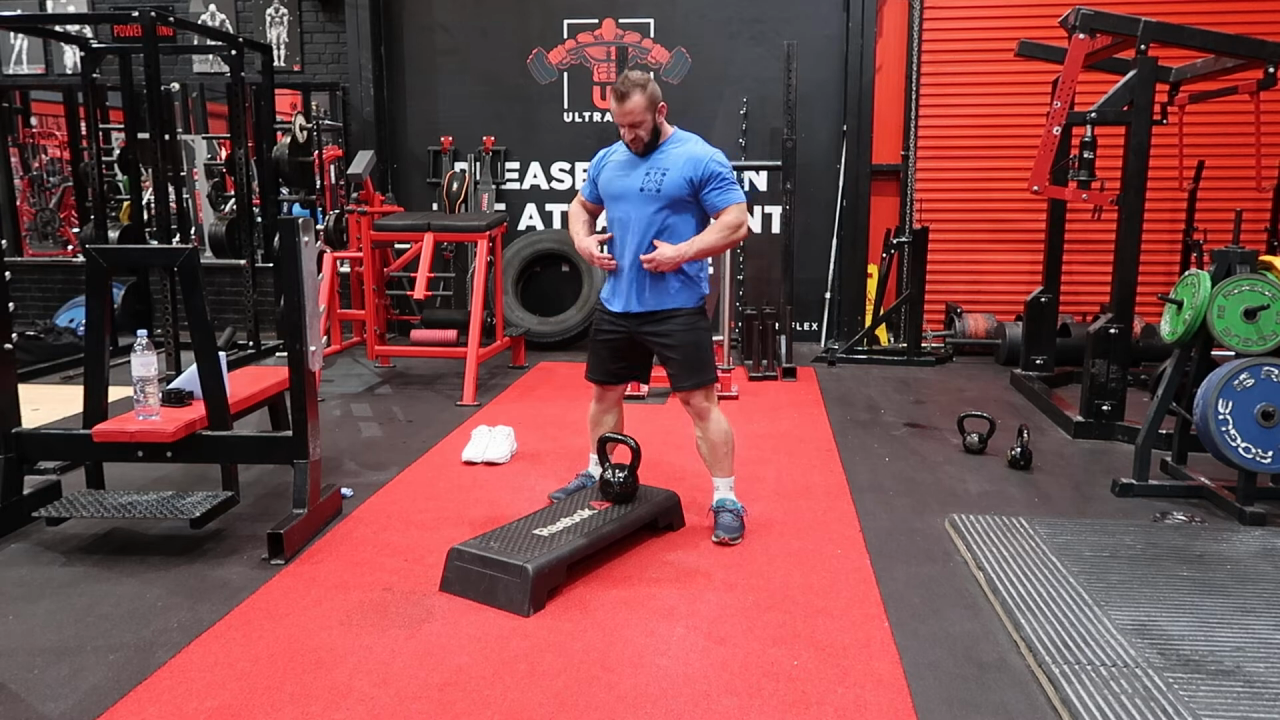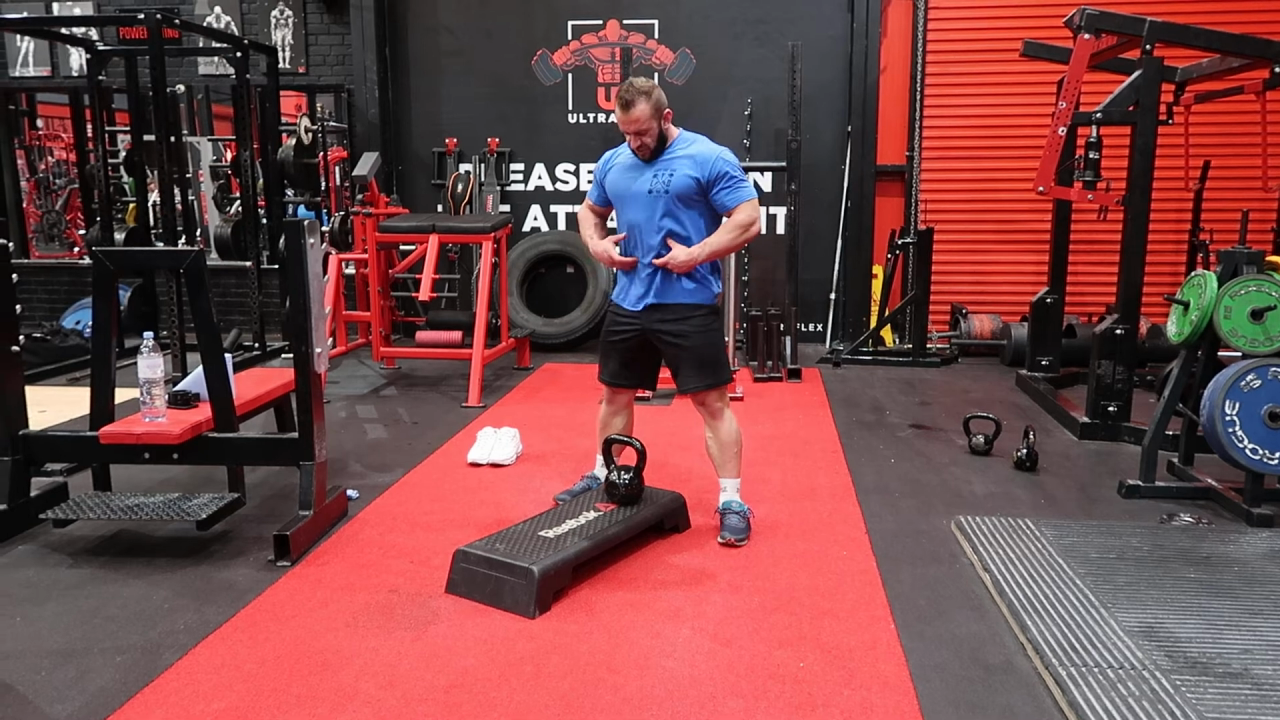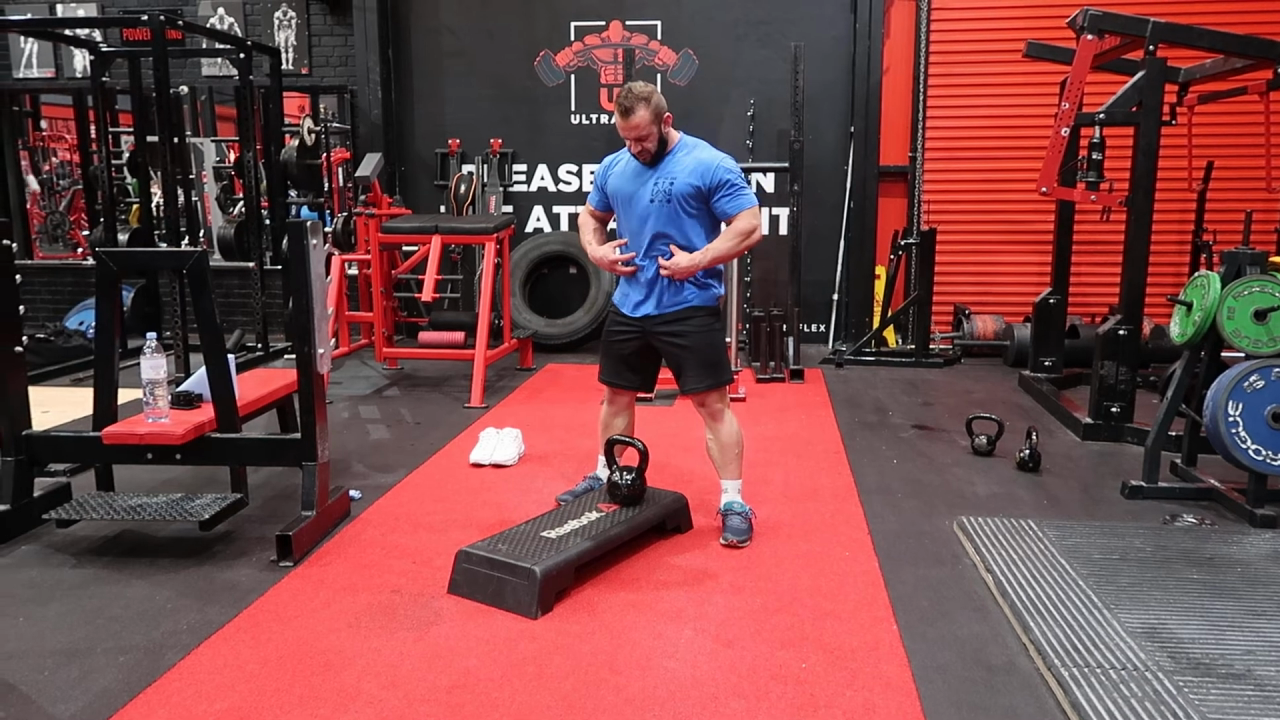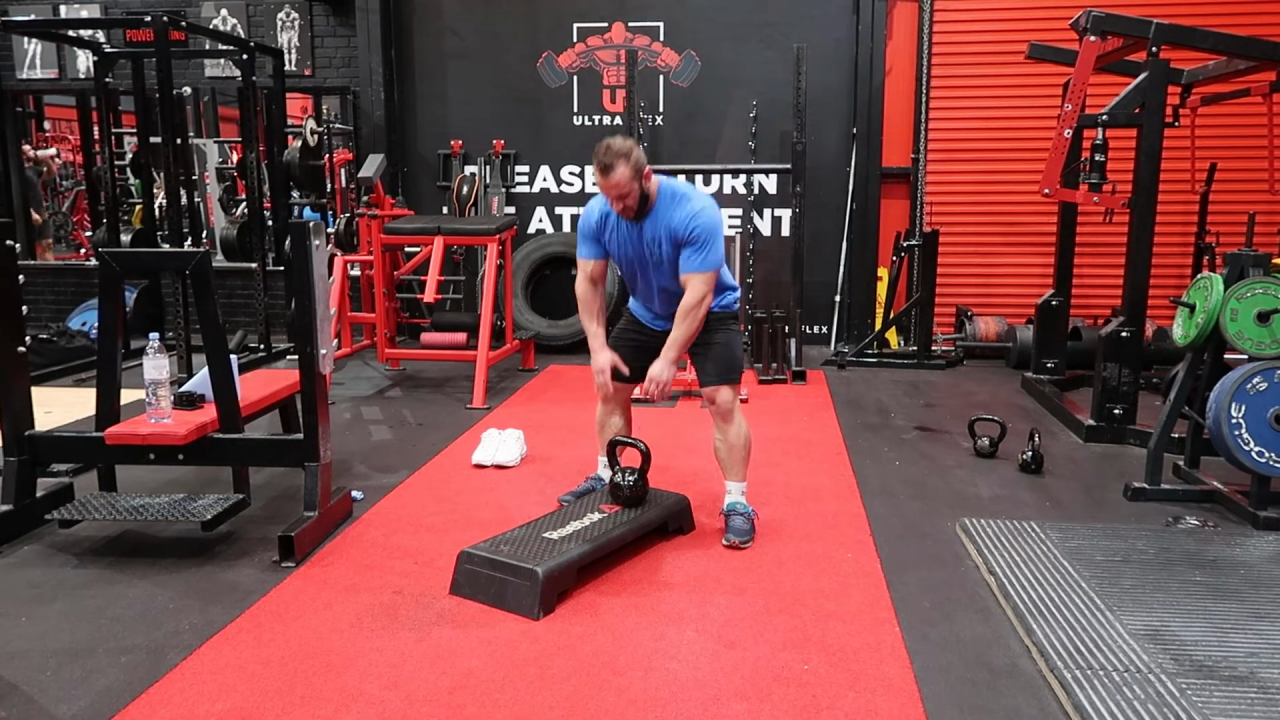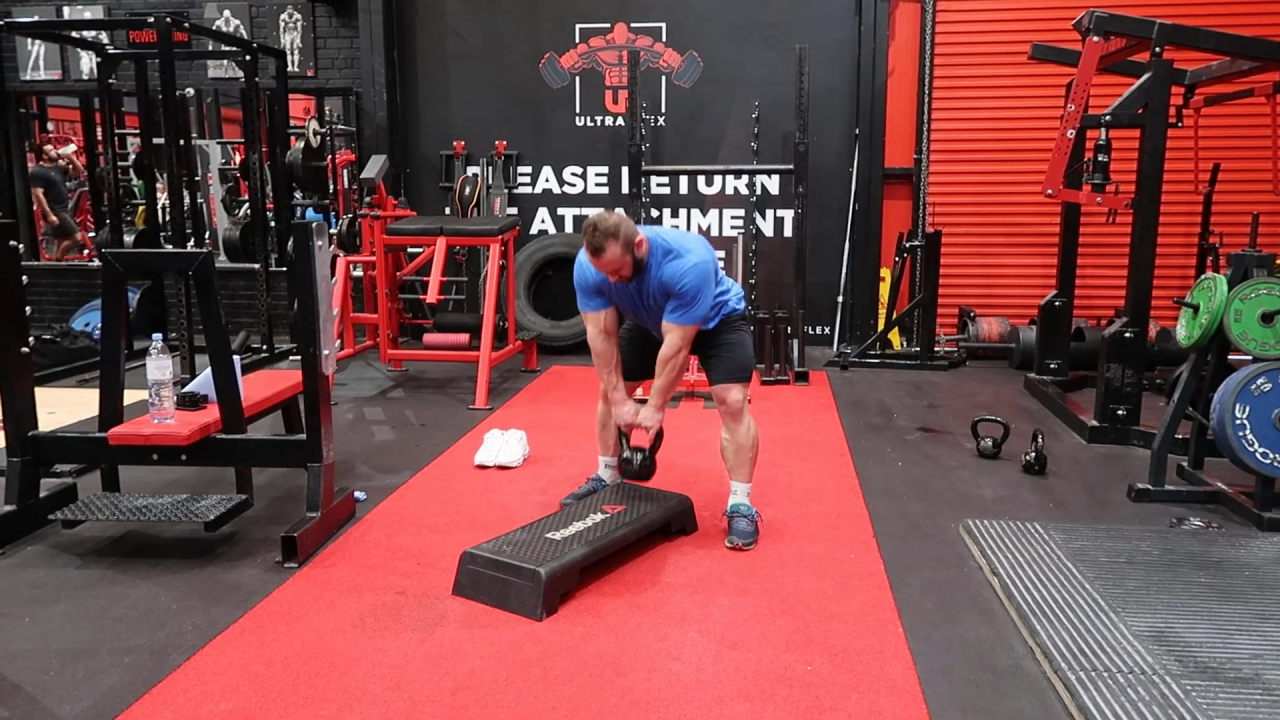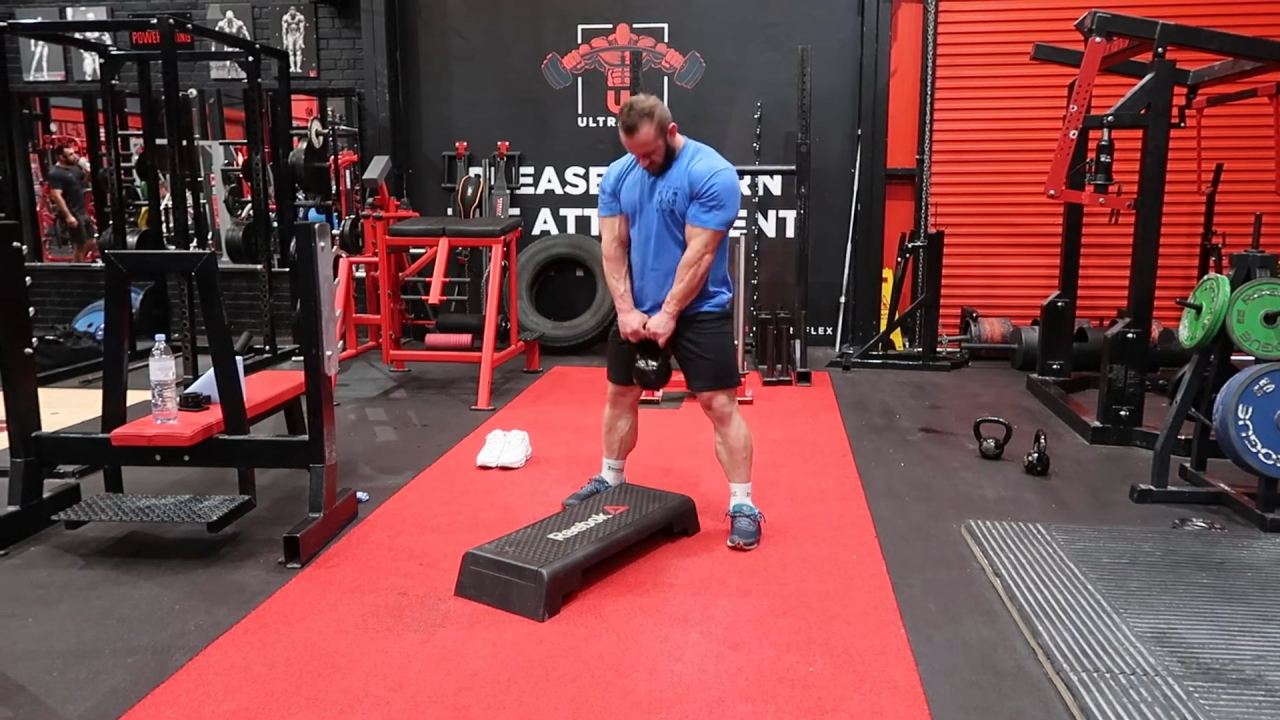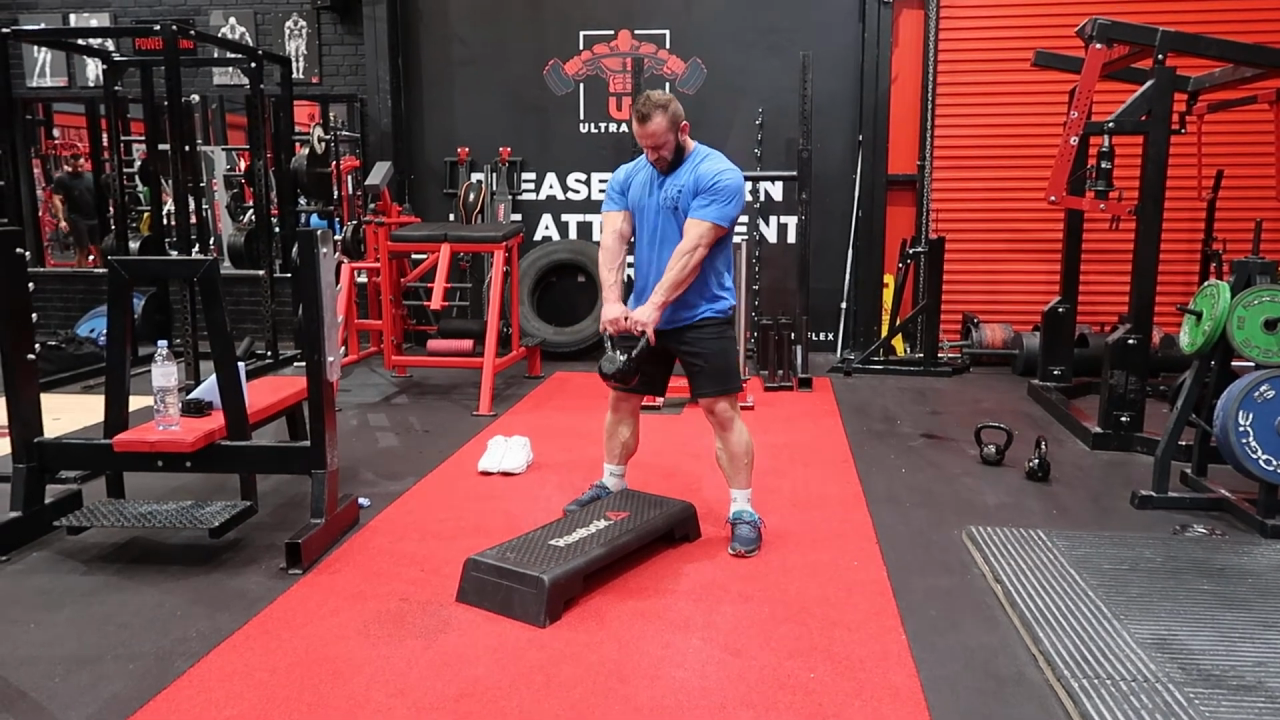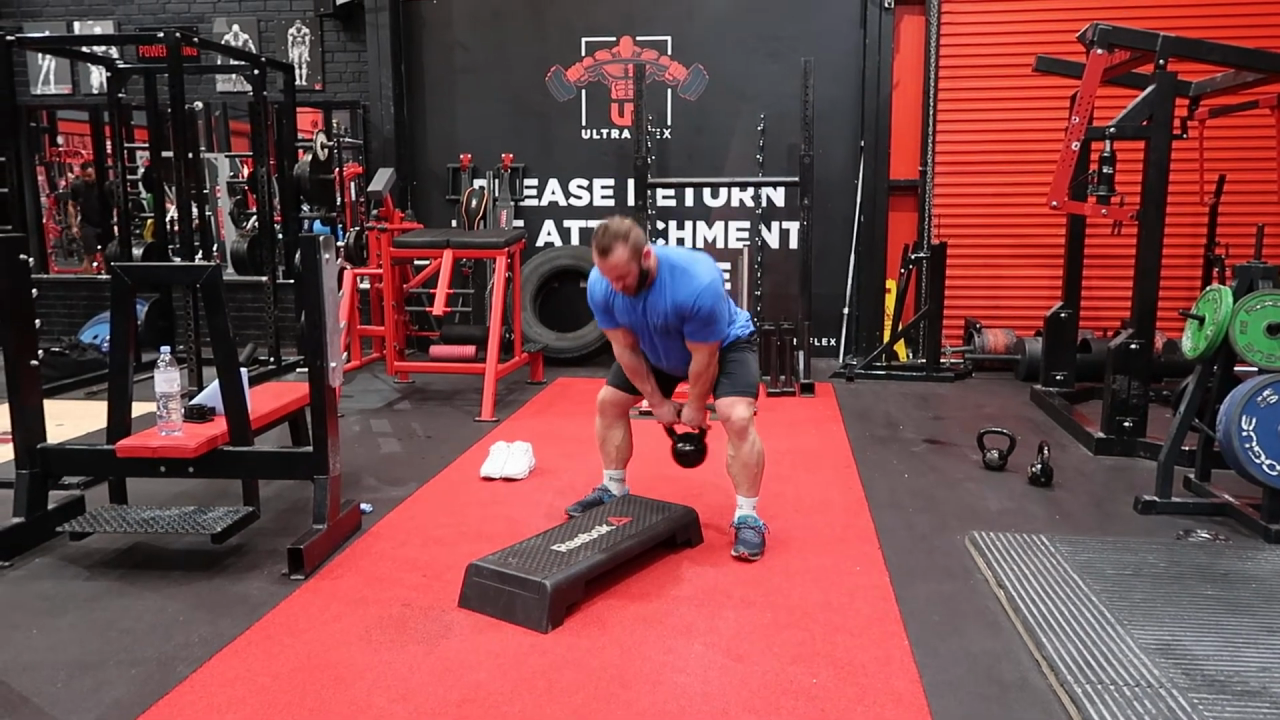
dt=0.5s
person 1, frame 1
left shoulder: (701, 159)
right shoulder: (607, 161)
left elbow: (736, 224)
right elbow: (582, 206)
left wrist: (681, 253)
right wrist: (583, 240)
left hip: (677, 307)
right hip: (616, 304)
left knee: (700, 402)
right knee: (604, 393)
left ankle: (726, 501)
right ankle: (596, 474)
person 1, frame 2
left shoulder: (710, 159)
right shoulder: (612, 163)
left elbow: (748, 220)
right elbow: (590, 211)
left wrist: (695, 255)
right wrist: (597, 245)
left hip: (689, 305)
right hip: (628, 303)
left knee: (712, 401)
right knee: (615, 394)
left ankle: (731, 502)
right ankle: (603, 477)
person 1, frame 3
left shoulder: (710, 165)
right shoulder: (613, 167)
left elbow: (749, 226)
right elbow: (591, 215)
left wrist: (697, 260)
right wrist: (595, 250)
left hip: (691, 309)
right hip: (629, 306)
left knee: (712, 404)
right knee: (616, 395)
left ankle: (734, 503)
right ankle: (604, 477)
person 1, frame 4
left shoulder: (696, 211)
right shoulder: (595, 215)
left elbow: (698, 297)
right elbow: (589, 282)
left wrist: (668, 360)
right wrist: (598, 347)
left hip: (711, 312)
right hip: (645, 314)
left knee: (723, 399)
right knee: (609, 387)
left ankle: (737, 503)
right ankle: (605, 477)
person 1, frame 5
left shoulder: (689, 262)
right shoulder: (588, 267)
left elbow: (676, 346)
right elbow: (601, 336)
left wrist: (655, 407)
right wrist: (620, 400)
left hip: (717, 318)
right hip: (648, 321)
left knee: (732, 400)
right knee: (609, 389)
left ankle: (741, 506)
right ankle: (607, 478)
person 1, frame 6
left shoulder: (712, 173)
right shoulder: (617, 176)
left elbow: (699, 254)
right elbow: (613, 247)
left wrist: (669, 314)
right wrist: (627, 309)
left hip: (700, 311)
right hip: (639, 312)
left knee: (718, 404)
right knee: (620, 395)
left ankle: (743, 505)
right ankle: (610, 481)
person 1, frame 7
left shoulder: (719, 175)
right shoulder: (626, 177)
left elbow: (693, 248)
right elbow: (613, 240)
left wrist: (655, 305)
right wrist: (611, 300)
left hip: (703, 317)
right hip: (639, 314)
left knee: (721, 411)
right knee: (621, 400)
left ankle: (743, 512)
right ankle: (612, 486)
person 1, frame 8
left shoulder: (698, 283)
right shoulder: (600, 287)
left elbow: (704, 357)
right elbow: (626, 350)
left wrist: (695, 408)
right wrist: (658, 403)
left hip: (725, 342)
left knee: (737, 417)
right knee: (608, 401)
left ankle: (747, 517)
right ankle: (613, 489)
